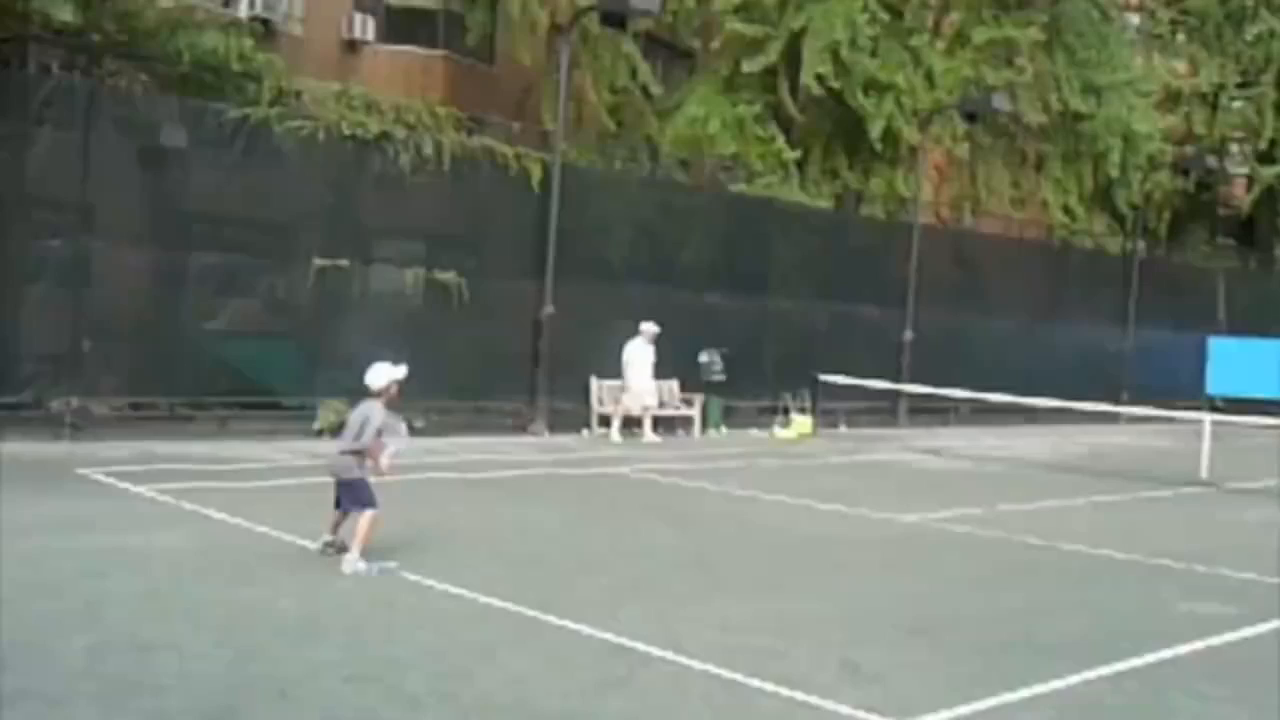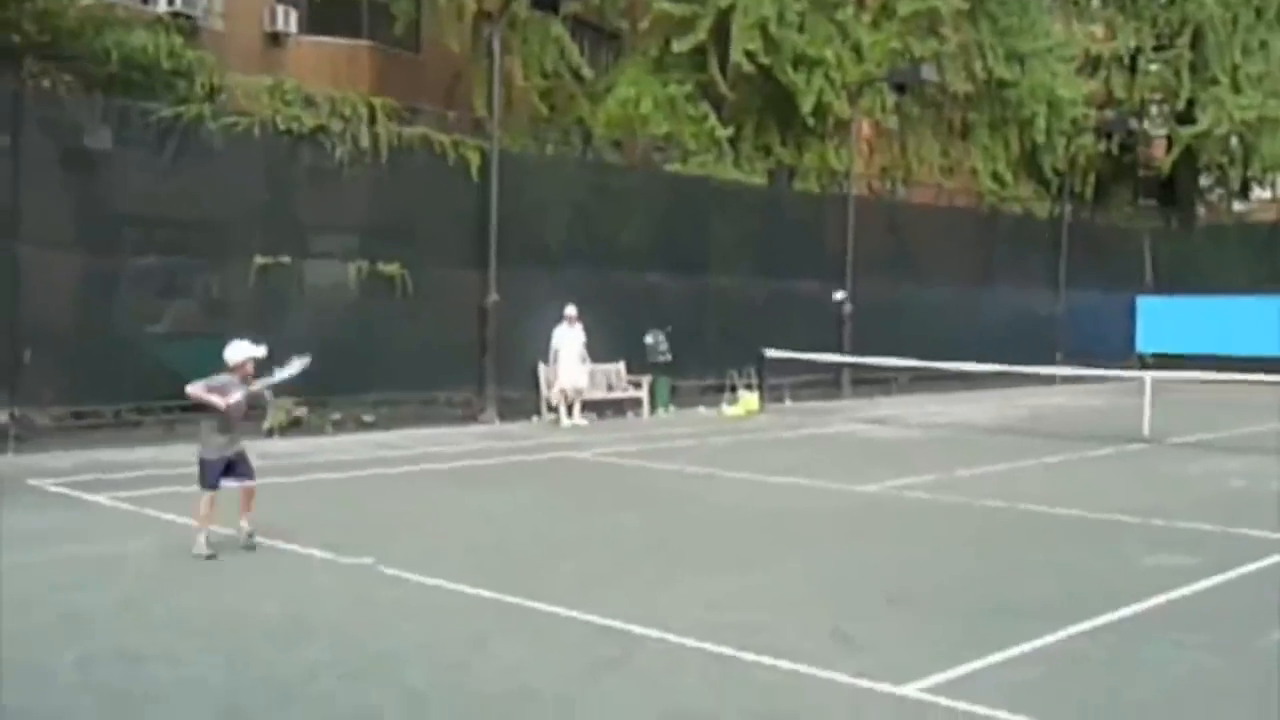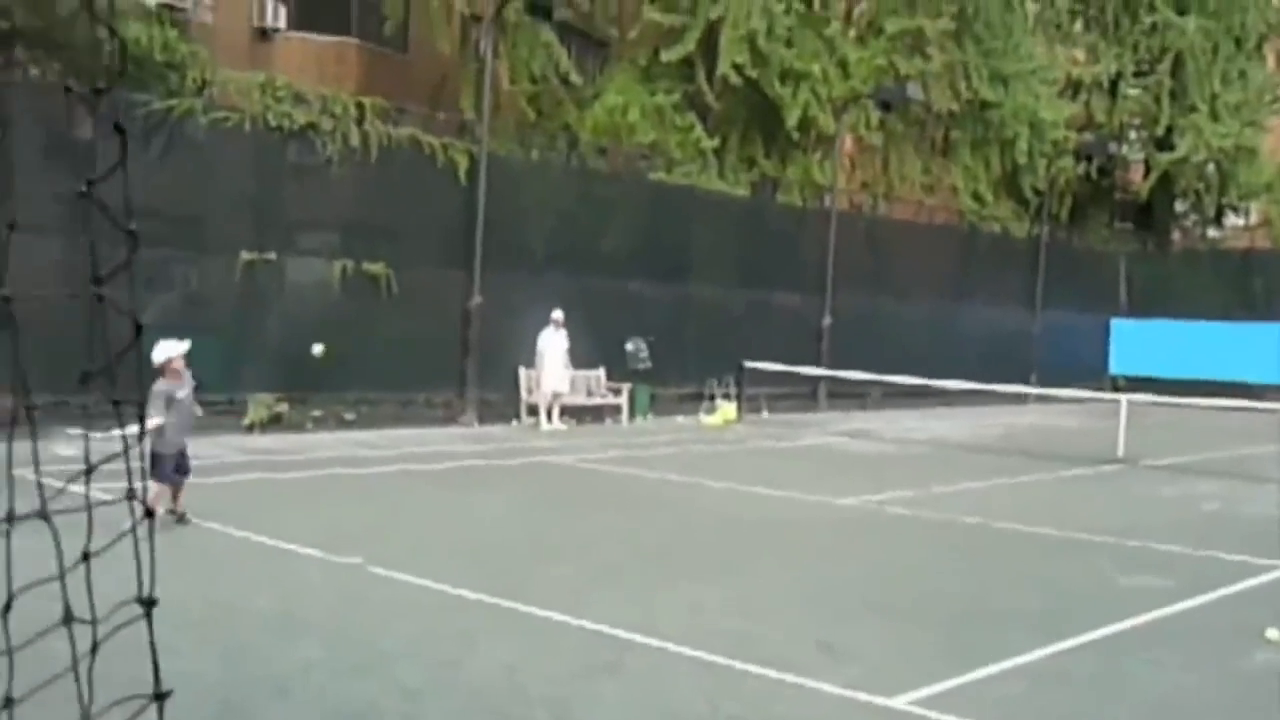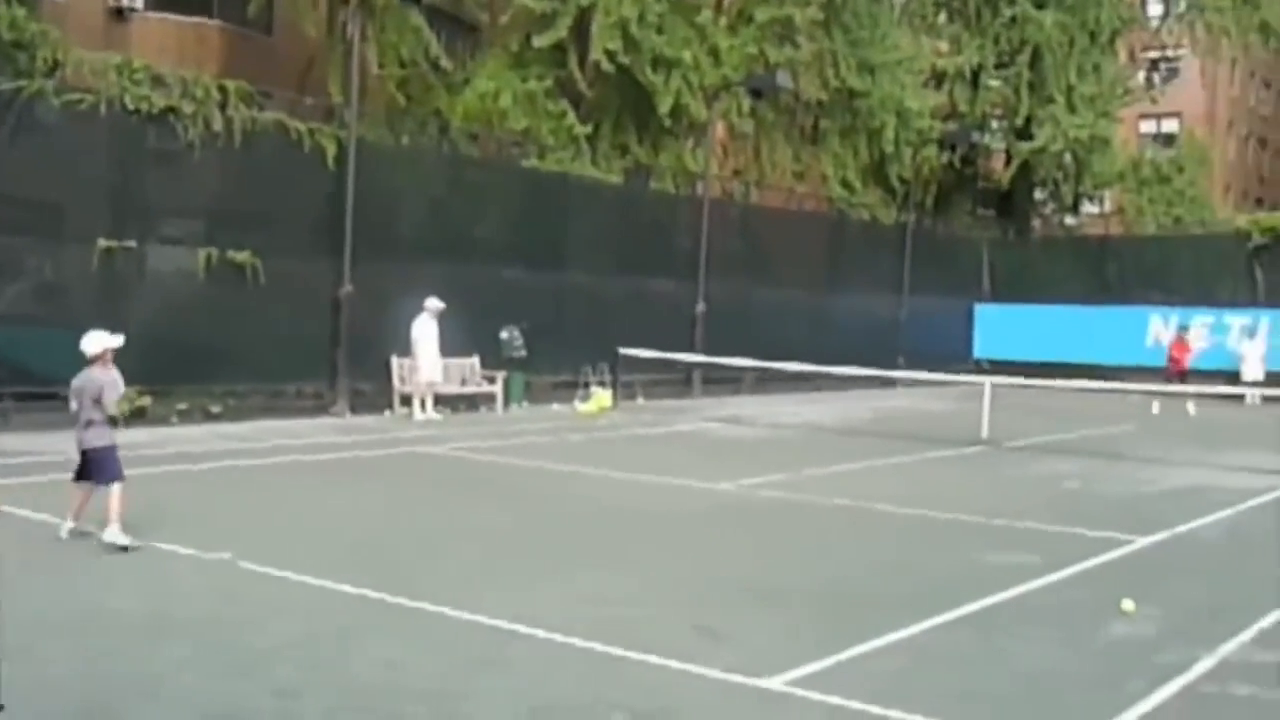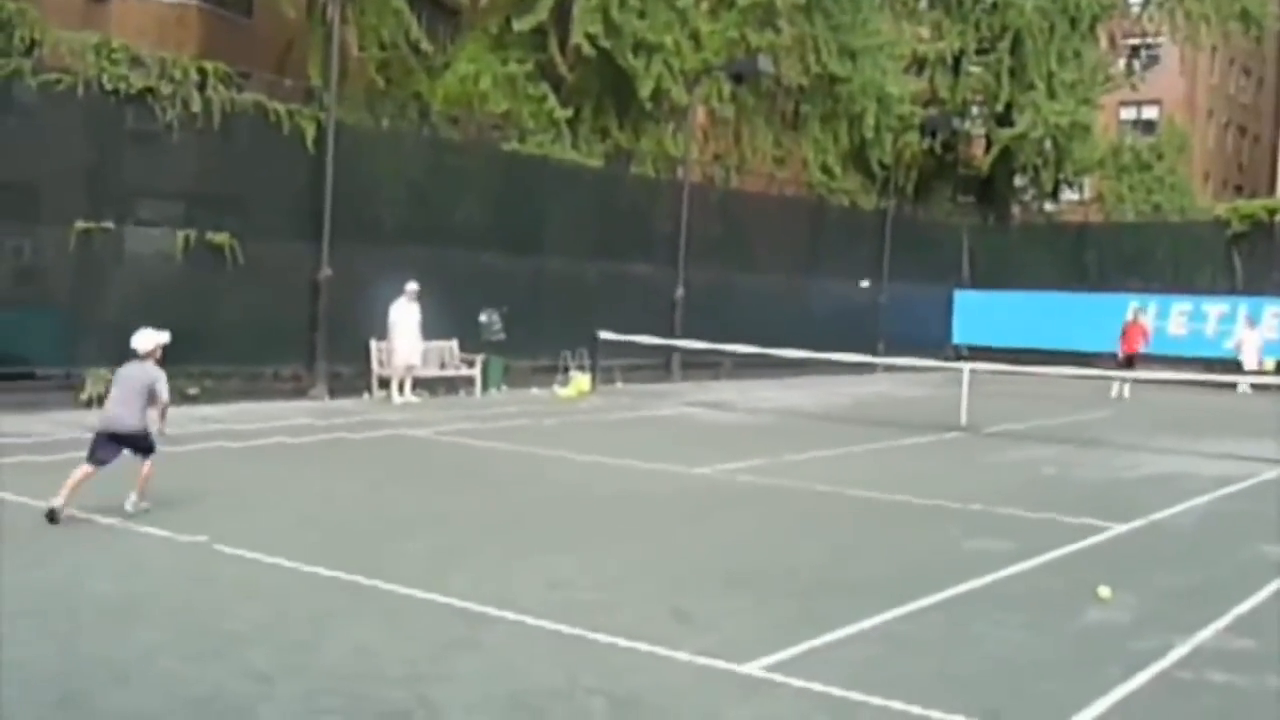
dt=1s
person 1, frame 1
left shoulder: (366, 405)
right shoulder: (378, 412)
right elbow: (368, 442)
left wrist: (378, 453)
right wrist: (378, 461)
left hip: (342, 463)
right hip: (350, 467)
left knee: (345, 506)
right knee: (369, 510)
left ankle: (329, 540)
right ankle: (353, 559)
person 1, frame 2
left shoulder: (243, 382)
right shoulder: (221, 382)
right elbow: (190, 388)
right wrist: (214, 400)
left hip: (234, 446)
right hip: (213, 449)
left knee: (249, 484)
right knee: (210, 492)
left ankle: (244, 528)
right ankle: (201, 539)
person 1, frame 3
left shoulder: (186, 377)
right shoulder: (161, 389)
right elbow: (155, 419)
left wrist: (194, 408)
left hip: (178, 443)
right hip: (165, 447)
left knee: (182, 476)
right knee: (162, 486)
left ankle: (177, 508)
person 1, frame 4
left shoulder: (79, 379)
right shoulder: (105, 379)
left elbow: (74, 407)
right elbow: (112, 411)
right wrist: (117, 403)
left hip: (85, 440)
right hip: (101, 440)
left knee: (86, 483)
right knee: (116, 483)
left ankle: (70, 524)
right ankle: (113, 531)
person 1, frame 5
left shoulder: (123, 370)
right shoulder: (158, 374)
left elbow: (111, 397)
right elbow: (164, 400)
right wrist: (162, 423)
left hip: (108, 423)
right hip: (133, 427)
left knee: (90, 465)
right knee: (147, 457)
left ankle: (58, 503)
right ankle: (136, 499)
